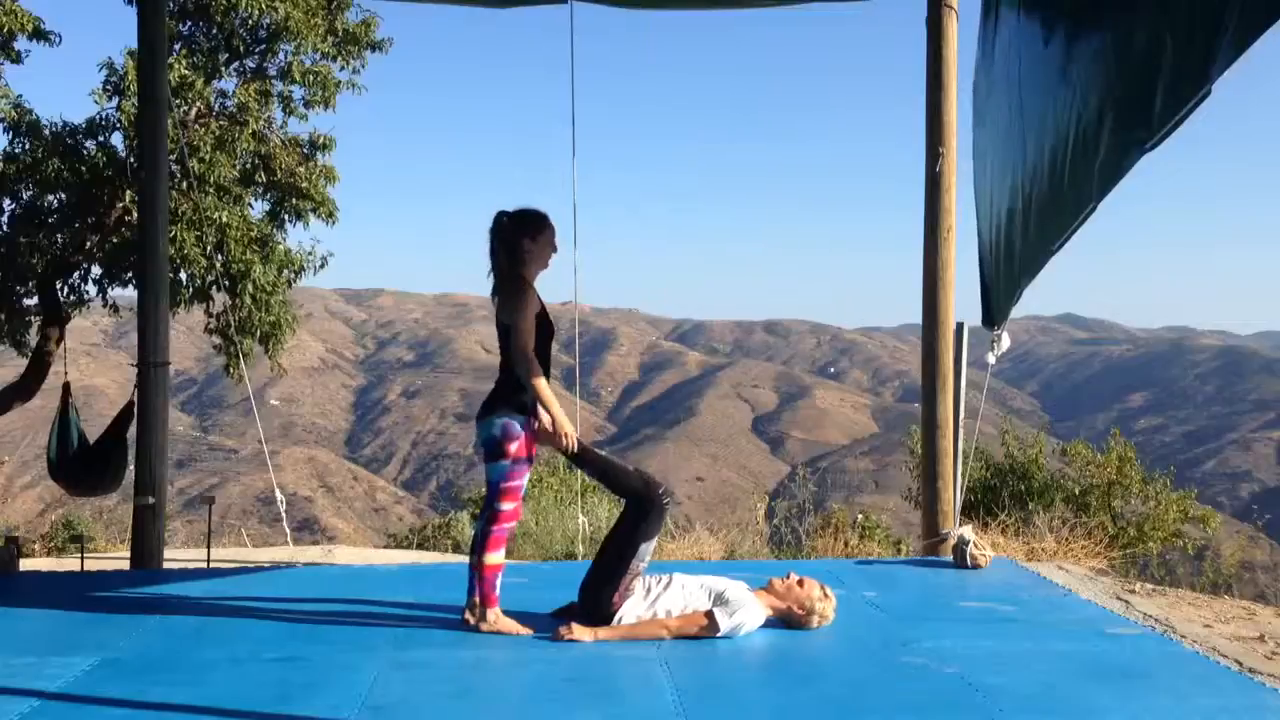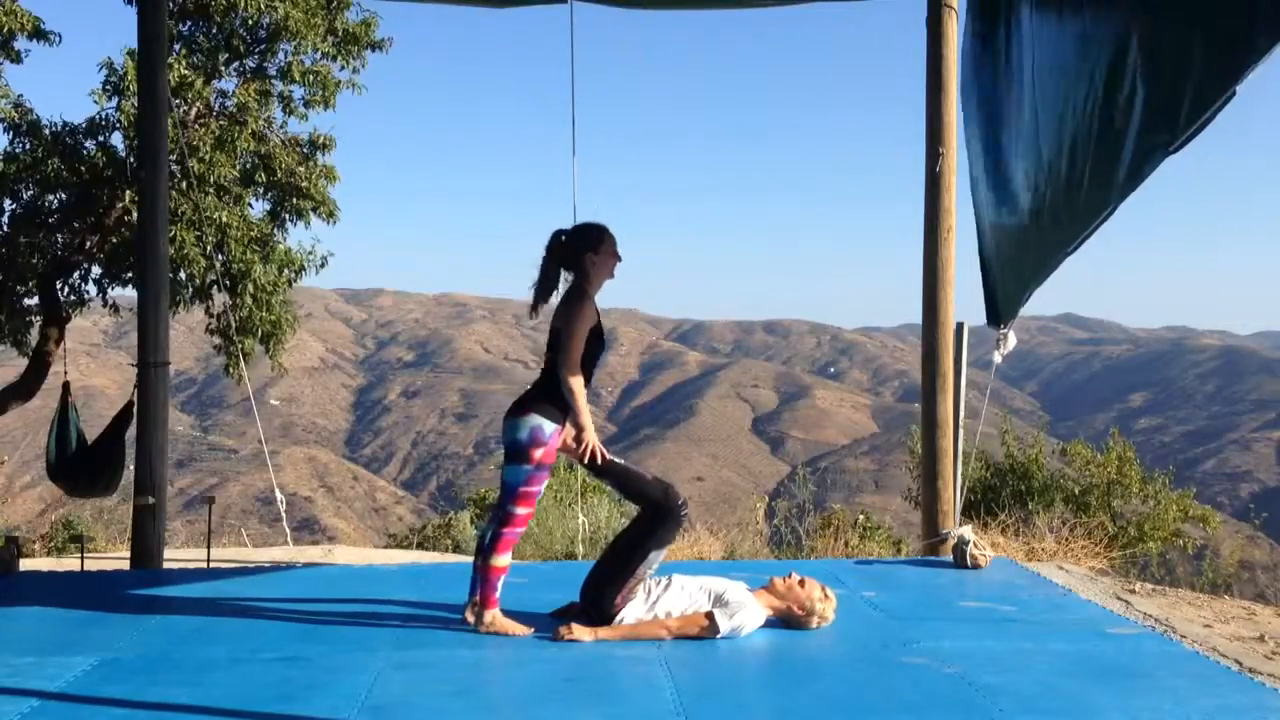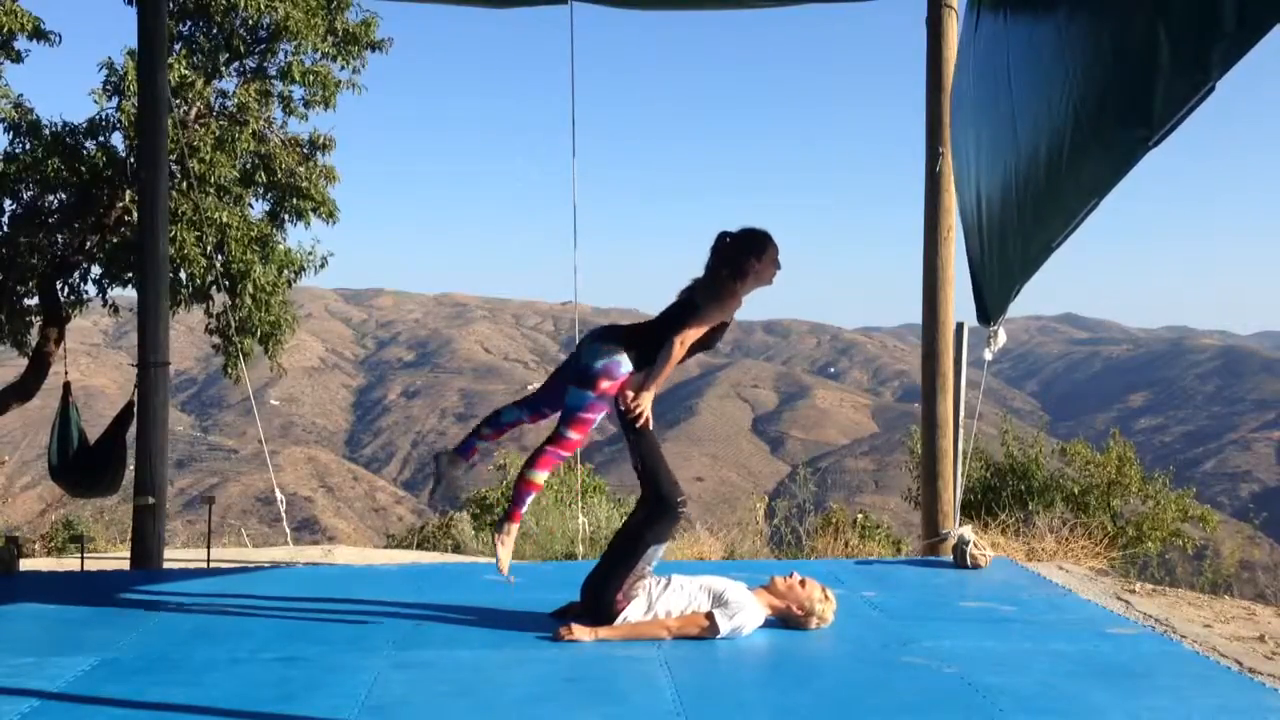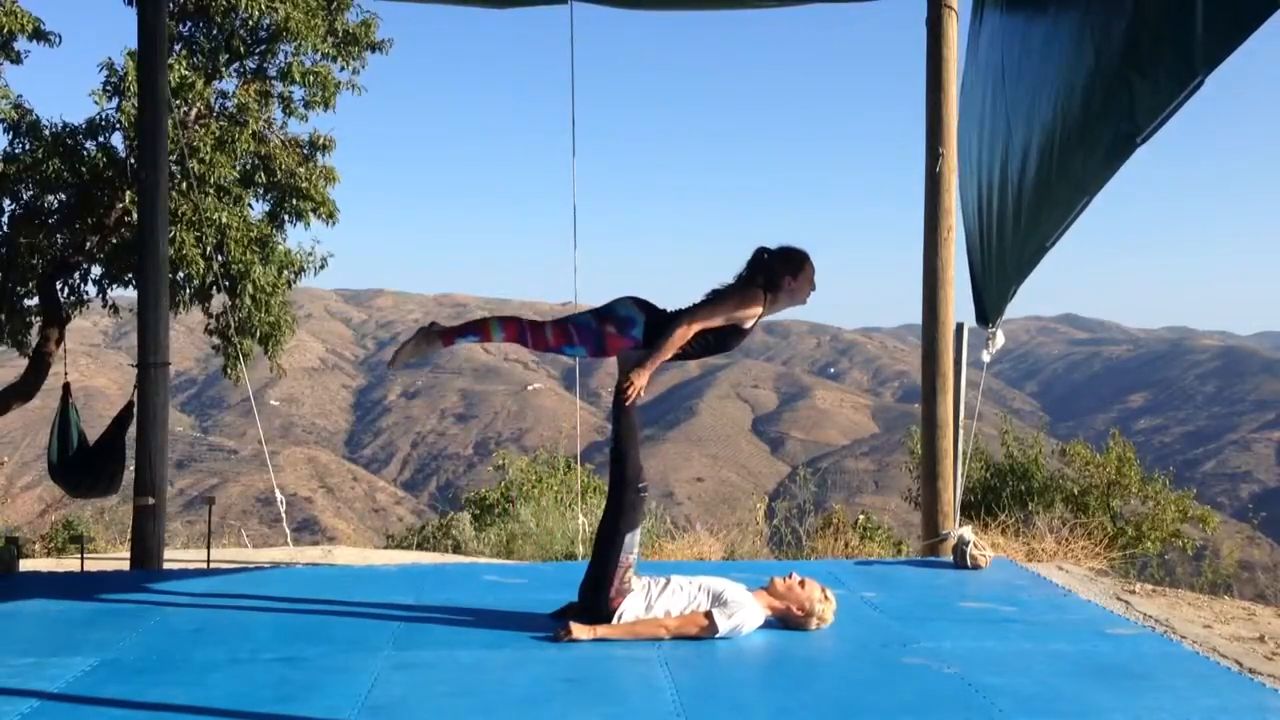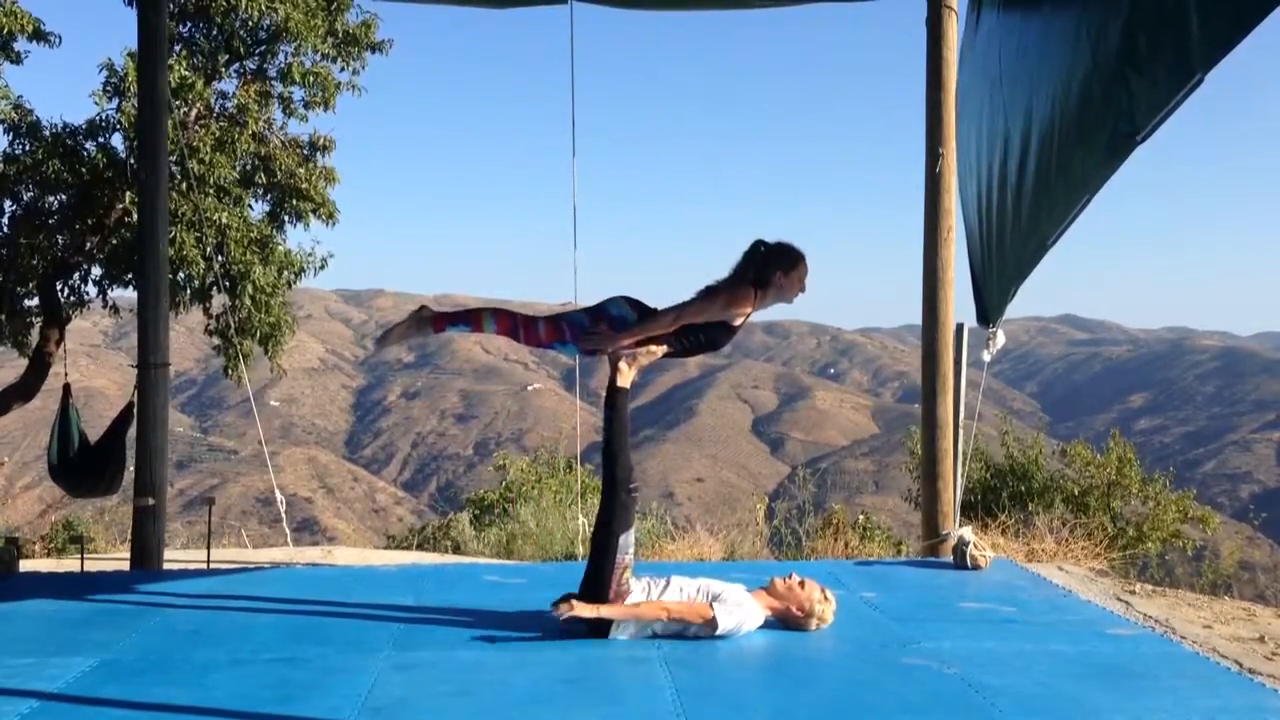
dt=1s
person 1, frame 1
left shoulder: (515, 291)
right shoulder: (521, 291)
right elbow: (527, 365)
left wrist: (543, 413)
right wrist: (556, 414)
left hip: (512, 412)
right hip: (513, 417)
left knee: (495, 512)
right knee: (503, 515)
left ankle: (481, 603)
right ankle: (487, 613)
person 1, frame 2
left shoulder: (576, 300)
right shoulder: (582, 303)
right elbow: (569, 371)
left wrist: (569, 423)
right wrist: (586, 427)
left hip: (534, 416)
right hip: (538, 421)
left knee: (505, 513)
right knee: (514, 517)
left ankle: (476, 604)
right ankle: (487, 613)
person 1, frame 3
left shoulder: (717, 287)
right shoulder: (730, 298)
right elbow: (680, 342)
left wrist: (640, 378)
right wrist: (648, 389)
left hip: (608, 346)
right hip: (613, 359)
left knee: (533, 407)
right knee: (562, 442)
left ankle: (455, 457)
right ankle: (508, 526)
person 1, frame 4
left shoulder: (748, 300)
right shoulder: (751, 305)
right elbow: (687, 326)
left wrist: (643, 364)
right wrist: (645, 369)
left hip: (634, 327)
right hip: (631, 328)
left knee: (539, 335)
right knee: (536, 334)
left ankle: (441, 334)
right ankle: (439, 338)
person 1, frame 5
left shoulder: (738, 294)
right shoulder: (743, 301)
right elbow: (679, 316)
left wrist: (626, 340)
right wrist: (624, 341)
left hip: (627, 324)
right hip: (624, 326)
left knee: (531, 331)
right knee: (527, 330)
left ankle: (432, 320)
right ankle: (428, 324)
person 2, frame 1
left shoulder: (746, 615)
right shoulder: (745, 595)
left elbow: (670, 628)
left wrist: (596, 633)
left hip: (613, 606)
right hip: (616, 603)
left knee: (652, 496)
person 2, frame 2
left shoulder: (746, 616)
right shoulder: (743, 595)
left elbow: (670, 629)
left wrist: (596, 633)
left hip: (614, 606)
right hip: (613, 603)
left knee: (669, 505)
person 2, frame 3
left shoulder: (745, 616)
right shoulder: (742, 596)
left elbow: (670, 629)
left wrist: (595, 633)
left hip: (615, 608)
right hip: (616, 605)
left knee: (669, 504)
person 2, frame 4
left shoulder: (745, 615)
right shoulder: (742, 597)
left elbow: (667, 627)
left wrist: (594, 630)
left hip: (613, 605)
right hip: (618, 603)
left knee: (631, 494)
person 2, frame 5
left shoulder: (743, 616)
right shoulder: (740, 600)
left elbow: (670, 610)
left wrist: (596, 610)
left hip: (610, 620)
right hip: (614, 603)
left knee: (621, 500)
left ankle: (622, 380)
